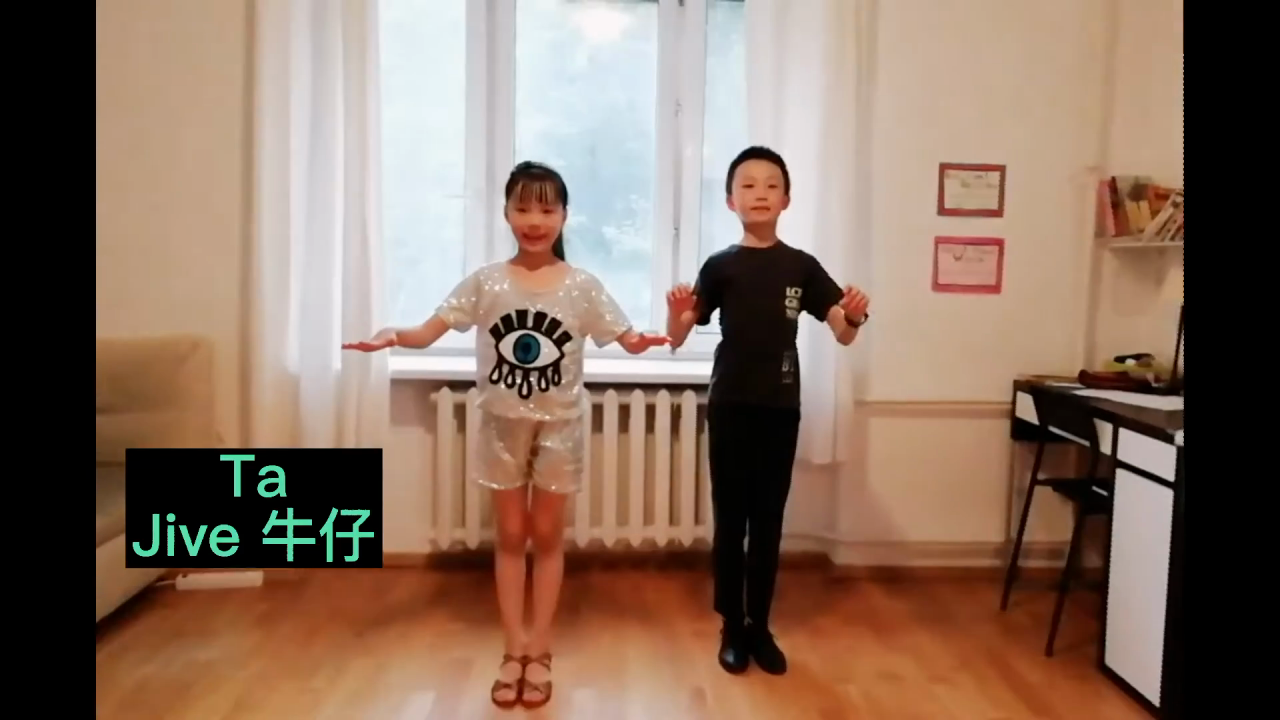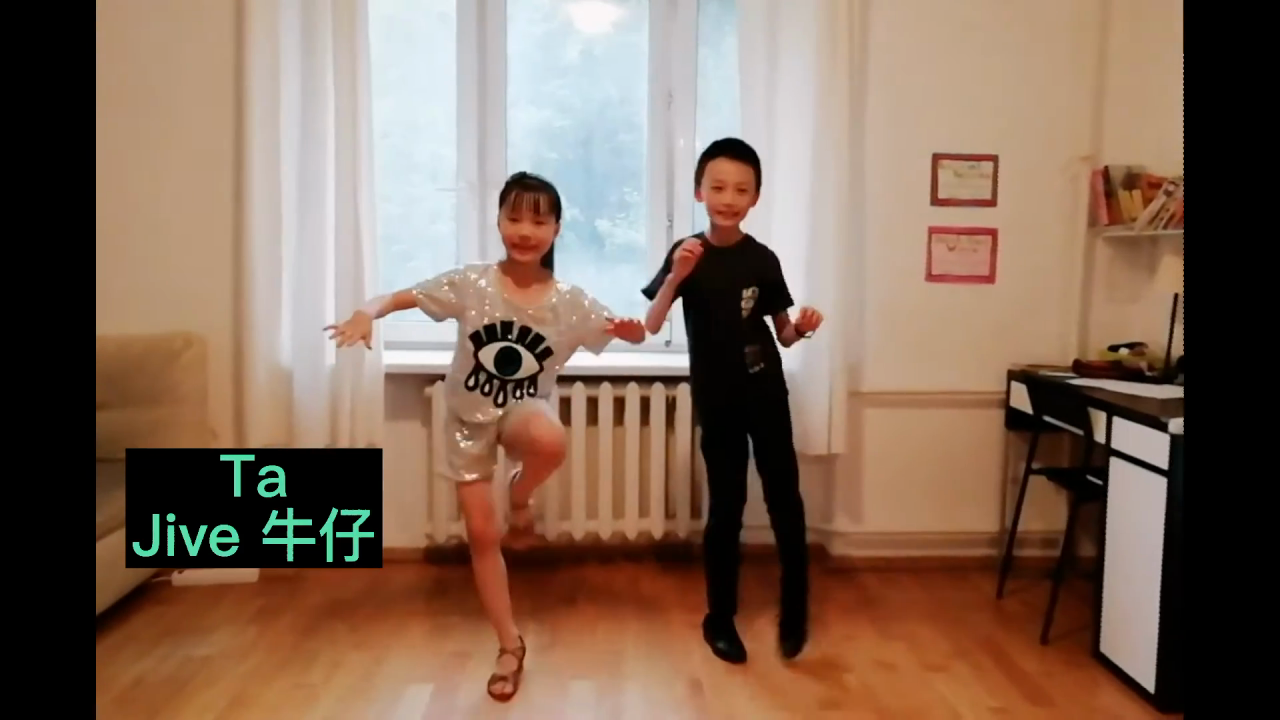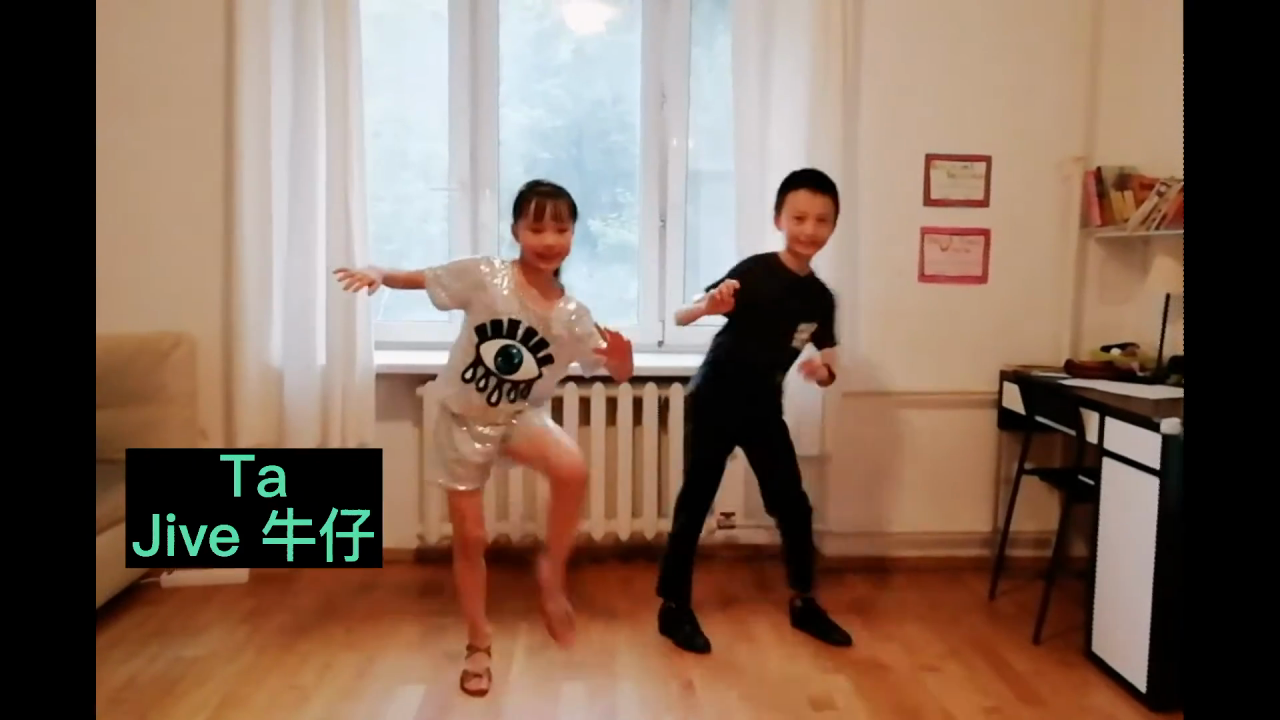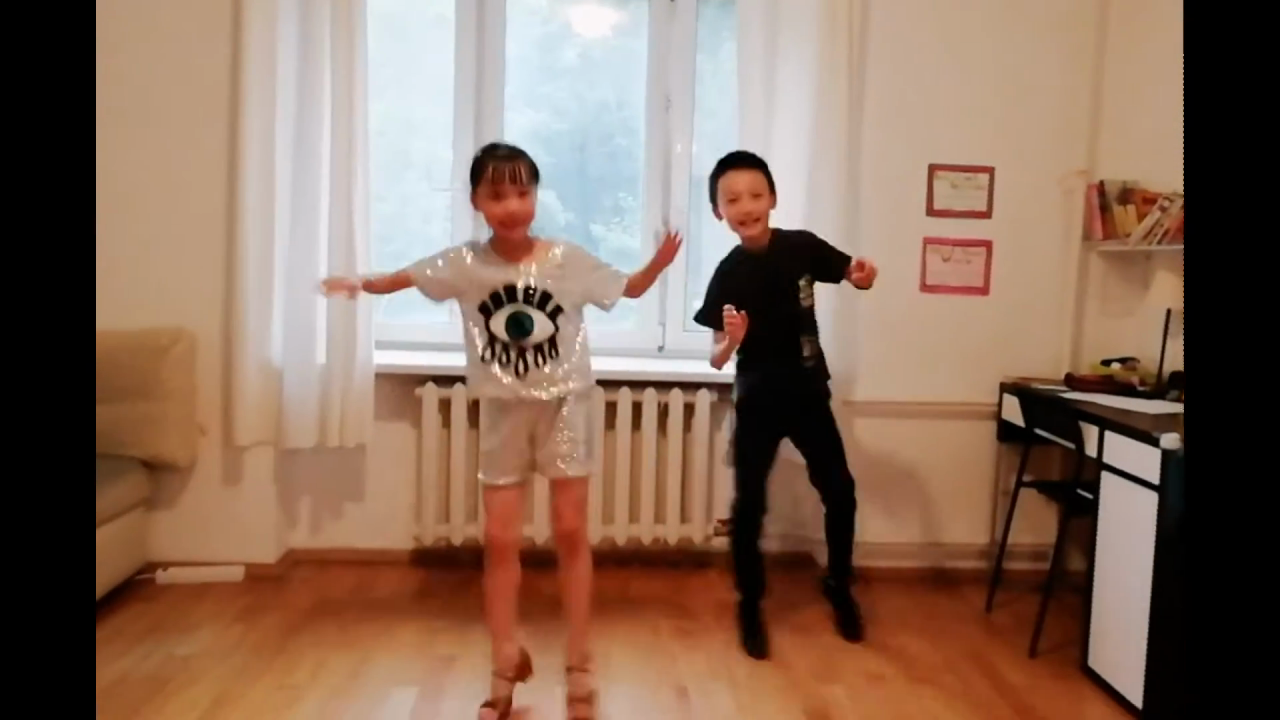
dt=1s
person 1, frame 1
left shoulder: (582, 286)
right shoulder: (485, 282)
left elbow: (627, 339)
right elbow: (427, 332)
left wrist: (645, 341)
right wrist: (393, 335)
left hip: (558, 425)
right hip: (503, 424)
left knee: (547, 536)
right knee: (510, 536)
left ankle: (540, 651)
right ankle: (513, 650)
person 1, frame 2
left shoulder: (568, 300)
right shoulder: (468, 283)
left elbow: (625, 330)
right elbow: (396, 297)
left wrist: (633, 332)
right wrist: (365, 314)
left hip: (524, 411)
right hip: (469, 420)
left knee: (549, 441)
right knee: (481, 534)
left ankle: (520, 495)
right ankle: (509, 645)
person 1, frame 3
left shoulder: (573, 315)
right shoulder: (483, 276)
left elbow: (621, 373)
right elbow: (421, 278)
left wrist: (621, 349)
right wrist: (376, 274)
left hip: (522, 420)
right hip: (464, 420)
left knee: (573, 473)
right knee: (470, 539)
left ankle: (551, 574)
right ankle: (479, 646)
person 1, frame 4
left shoulder: (569, 260)
right shoulder: (464, 263)
left elbow: (630, 287)
right elbow: (395, 280)
left wrist: (662, 261)
right wrist: (357, 282)
left hip: (564, 406)
right hip: (504, 413)
left knee: (570, 535)
right knee: (500, 541)
left ankle: (578, 664)
right ankle: (508, 661)
person 2, frame 1
left shoulder: (801, 266)
right shoulder: (720, 266)
left elbow: (843, 335)
right elbow: (677, 338)
left wrist: (854, 314)
right wrist: (676, 312)
left hip: (781, 408)
right hip: (730, 407)
left knee: (768, 520)
right knee: (730, 519)
left ankle: (759, 626)
right ankle: (732, 628)
person 2, frame 2
left shoulder: (761, 260)
right shoulder: (688, 255)
left elbow: (785, 333)
right elbow: (652, 326)
left wrist: (804, 325)
right wrist: (675, 278)
left hip: (764, 392)
right hip: (714, 400)
left knee: (783, 494)
right knee: (725, 508)
left ankle: (794, 601)
right ankle: (719, 618)
person 2, frame 3
left shoulder: (817, 298)
right shoulder: (753, 272)
left elbow: (827, 369)
right elbow: (679, 319)
left wrist: (822, 369)
right wrist: (710, 305)
left hip: (761, 405)
right hip: (714, 399)
left knee: (792, 506)
right knee: (695, 502)
left ankle: (804, 602)
right ankle: (673, 606)
person 2, frame 4
left shoulder: (802, 246)
right shoulder: (728, 275)
left elbow: (853, 274)
right elbow: (718, 360)
left wrist: (862, 274)
right wrist: (730, 341)
left hip: (809, 391)
right hip: (757, 399)
left knee: (839, 488)
right knee: (749, 502)
left ankle: (838, 586)
right ankle: (749, 604)
